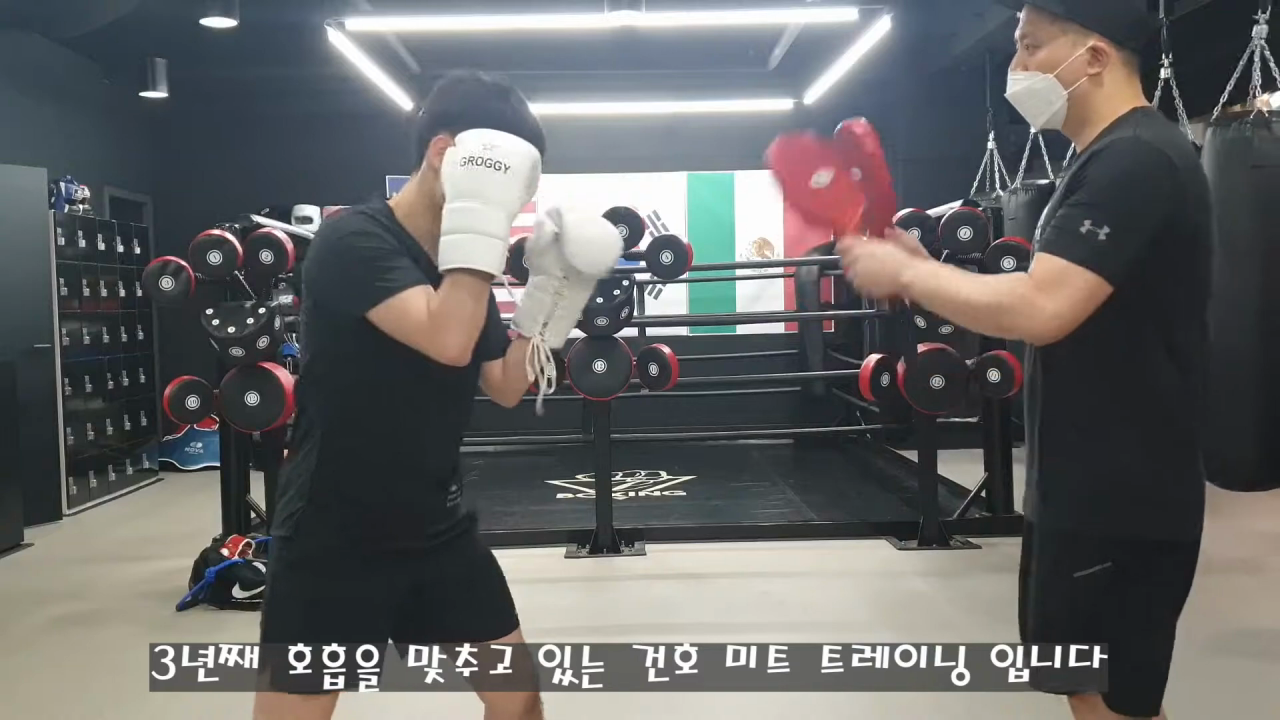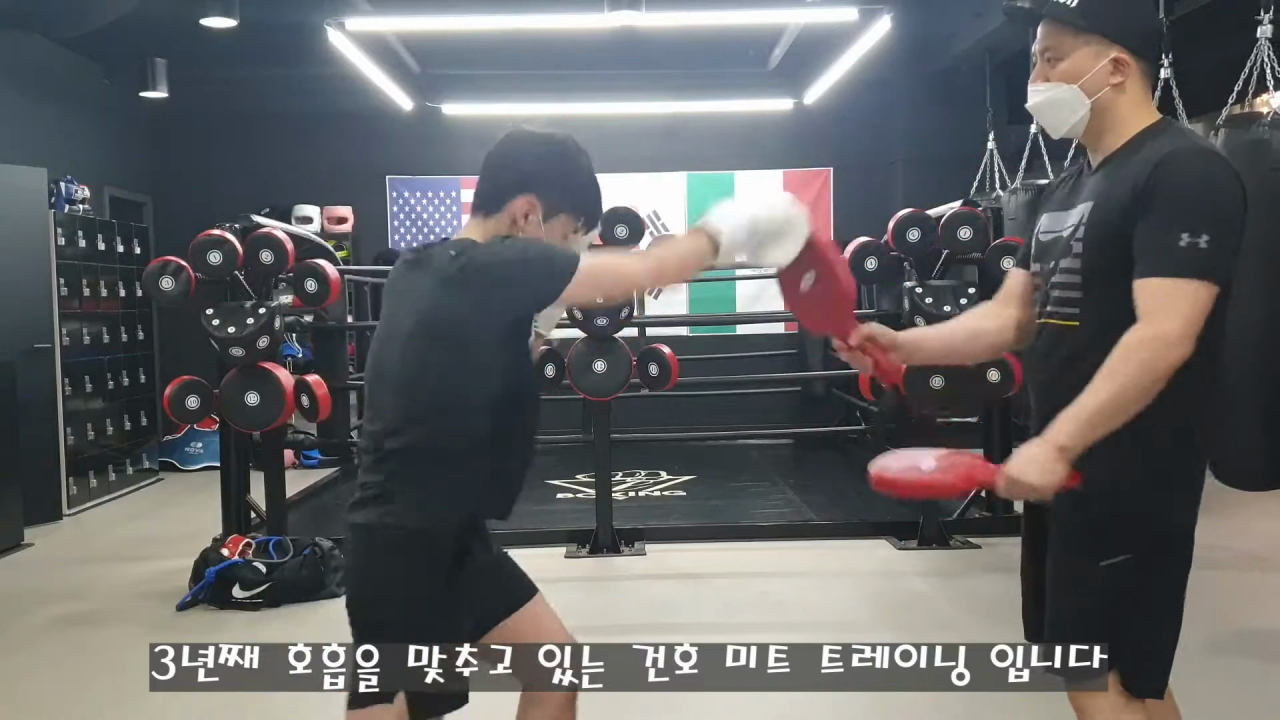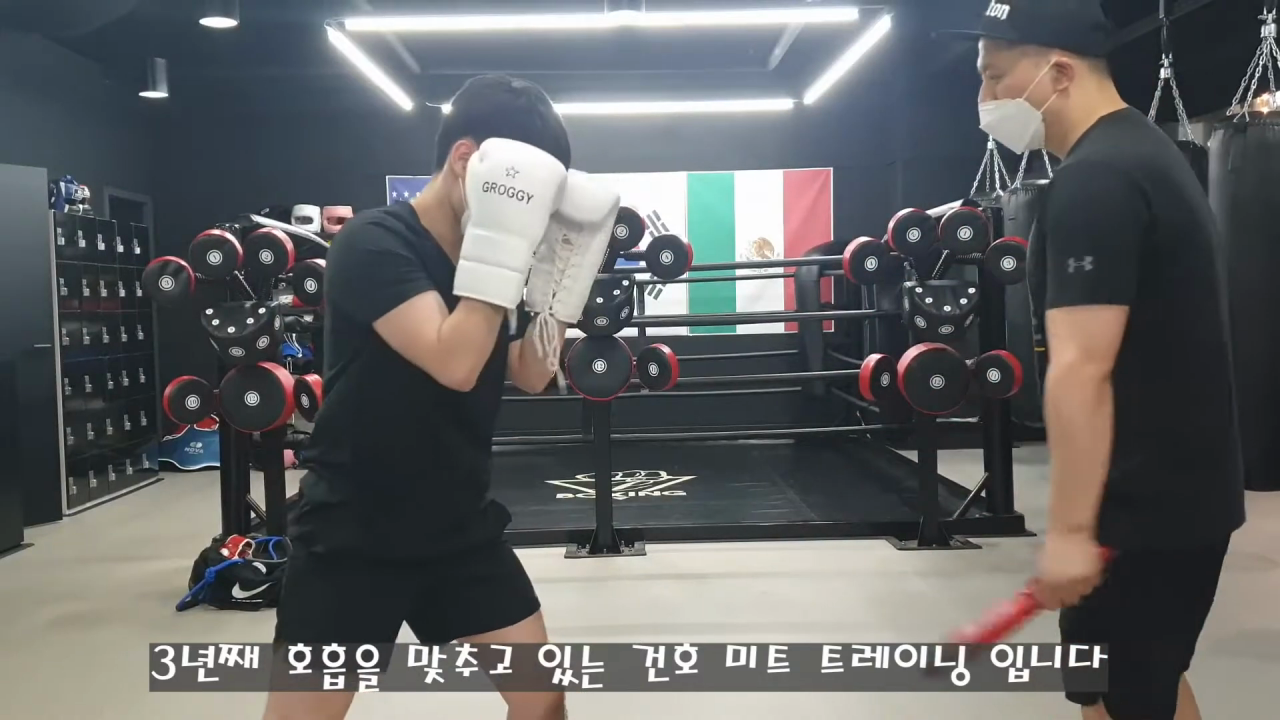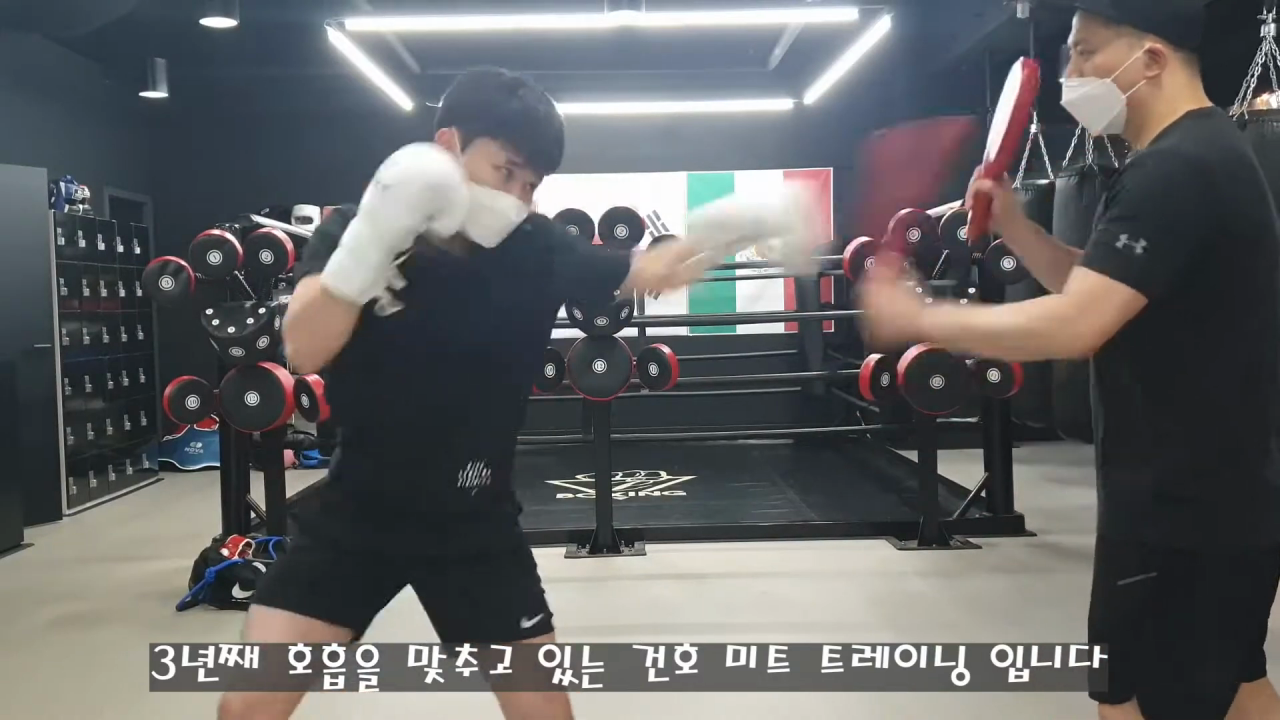
dt=0.7s
person 1, frame 1
left shoulder: (1134, 161)
right shoulder: (1110, 161)
left elbow: (1041, 310)
right elbow: (1055, 302)
left wrist: (899, 276)
right wrist: (930, 272)
left hip: (1121, 489)
right hip: (1088, 480)
person 1, frame 2
left shoulder: (1181, 173)
right shoulder: (1076, 182)
left elbow: (1165, 335)
right elbow: (1015, 311)
left wrist: (1055, 446)
right wrist: (905, 345)
left hip: (1123, 484)
right hip: (1061, 476)
person 1, frame 3
left shoulder: (1093, 181)
right shoulder: (1137, 156)
left elbow: (1082, 371)
left wrist: (1069, 528)
left hip: (1143, 502)
right hip: (1175, 484)
person 1, frame 4
left shoulder: (1177, 169)
right shoulder: (1184, 160)
left elbow: (1074, 327)
right elbow: (1091, 289)
left wrist: (920, 317)
right wrist: (1009, 218)
left hip: (1181, 501)
right hip: (1208, 490)
person 2, frame 1
left shoulder: (458, 256)
right shoulder: (351, 239)
left elbow: (506, 386)
right elbow: (448, 340)
left wrist: (557, 286)
right wrist: (482, 217)
left hip: (435, 528)
right hip: (333, 537)
person 2, frame 2
left shoulder: (421, 271)
right shoulder: (496, 267)
right elbow: (631, 274)
right wrist: (733, 228)
left hip: (441, 538)
right hip: (406, 556)
person 2, frame 3
left shoulder: (482, 253)
right shoulder: (372, 243)
left elbow: (531, 374)
right elbow: (453, 364)
left wrist: (569, 255)
right wrist: (505, 242)
left hip: (460, 526)
right hip: (353, 532)
person 2, frame 4
left shoulder: (538, 249)
right shoulder: (351, 231)
left elbow: (659, 270)
right elbow: (304, 351)
left wrist: (734, 219)
right wrist: (374, 235)
left hip: (470, 524)
right hip: (353, 517)
